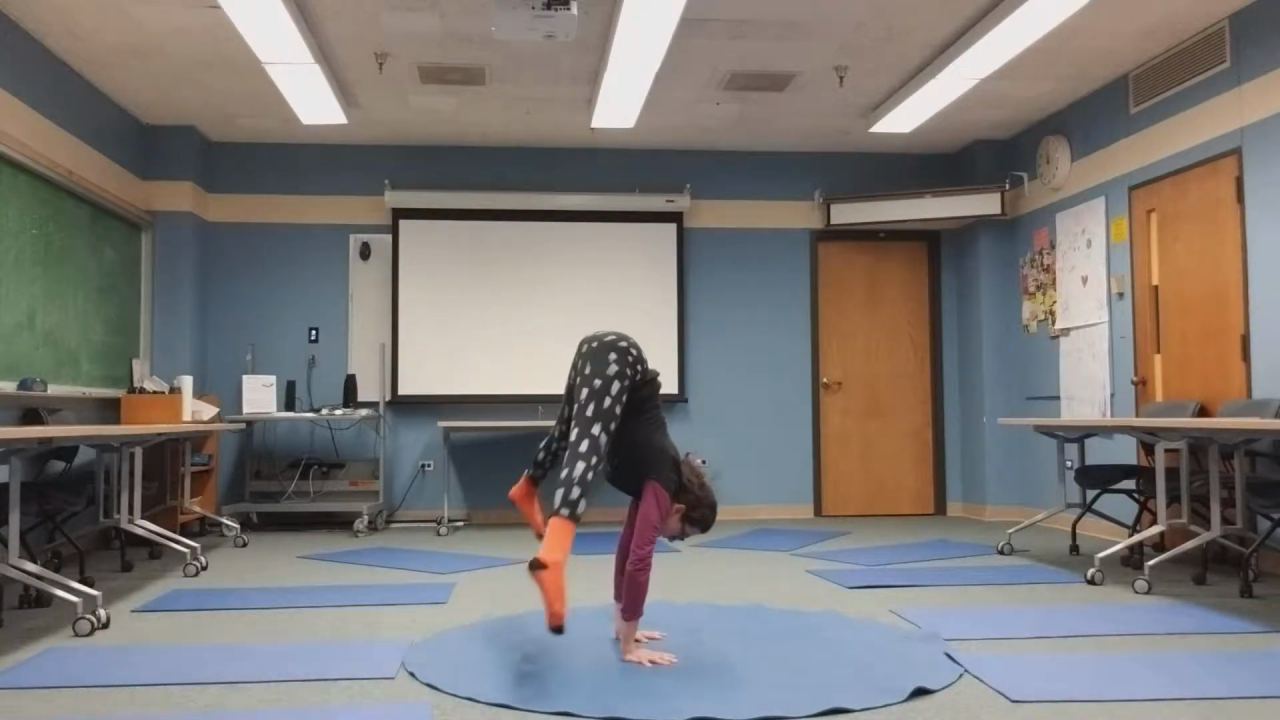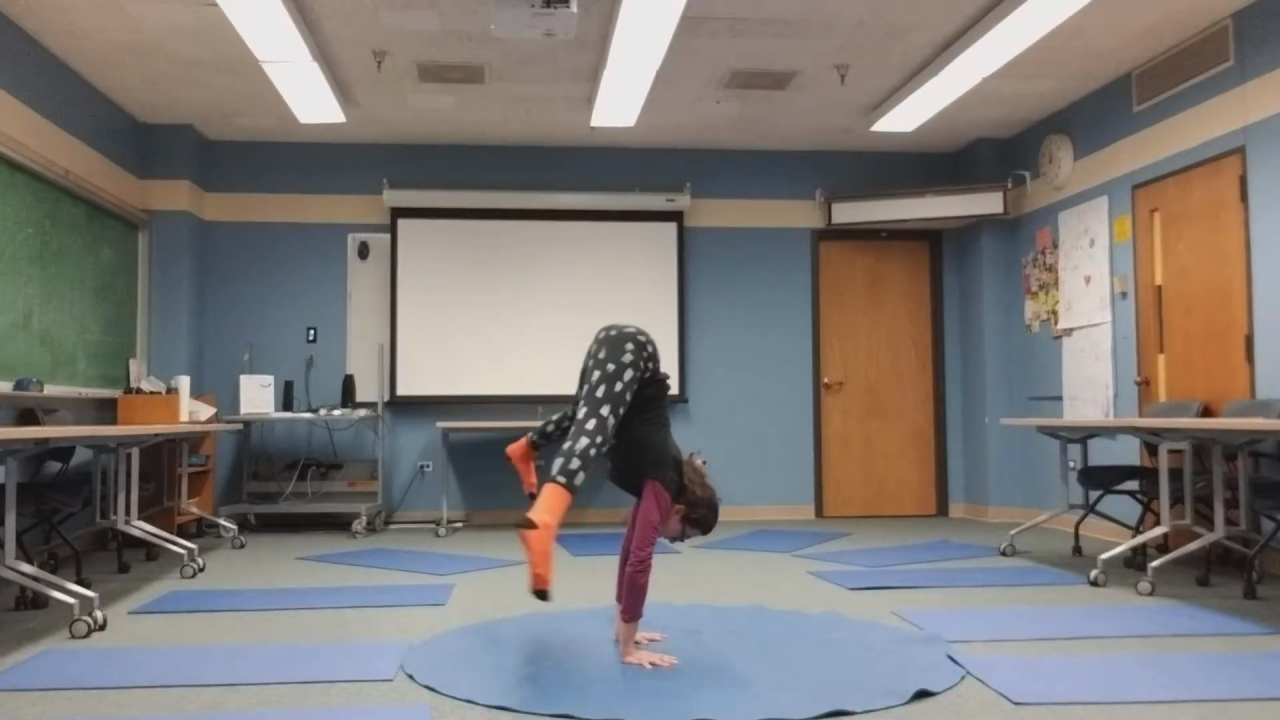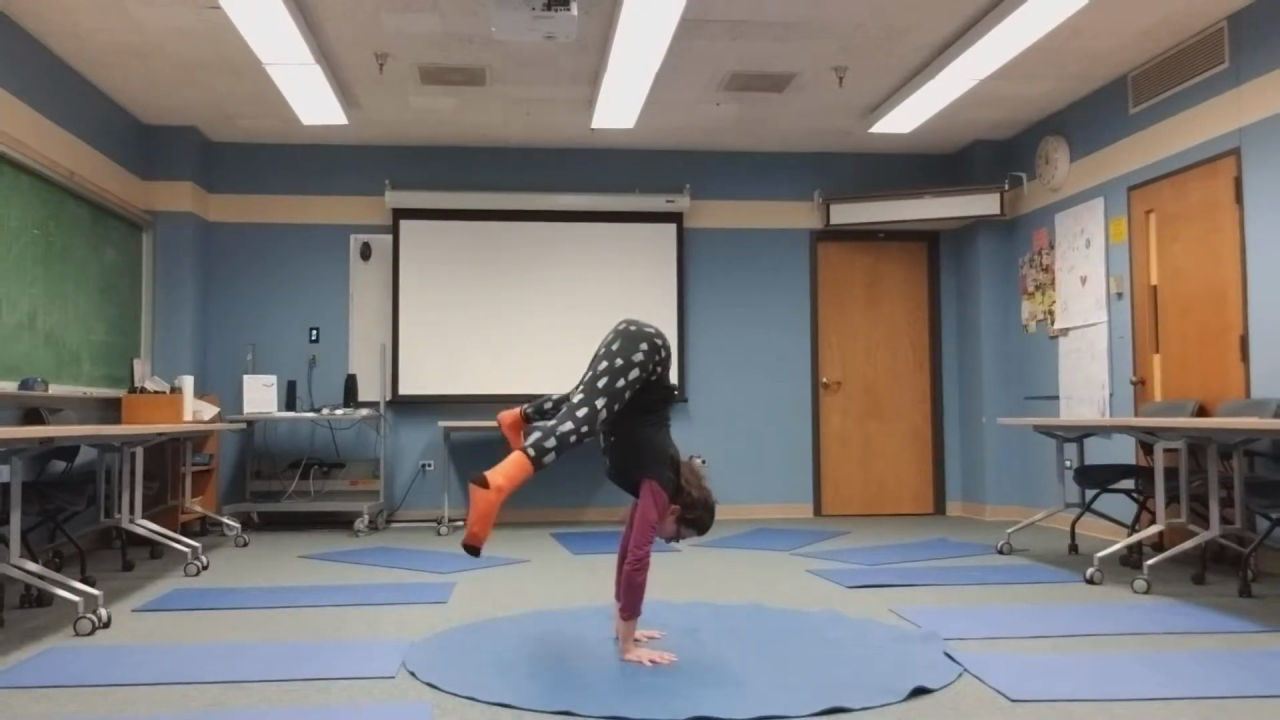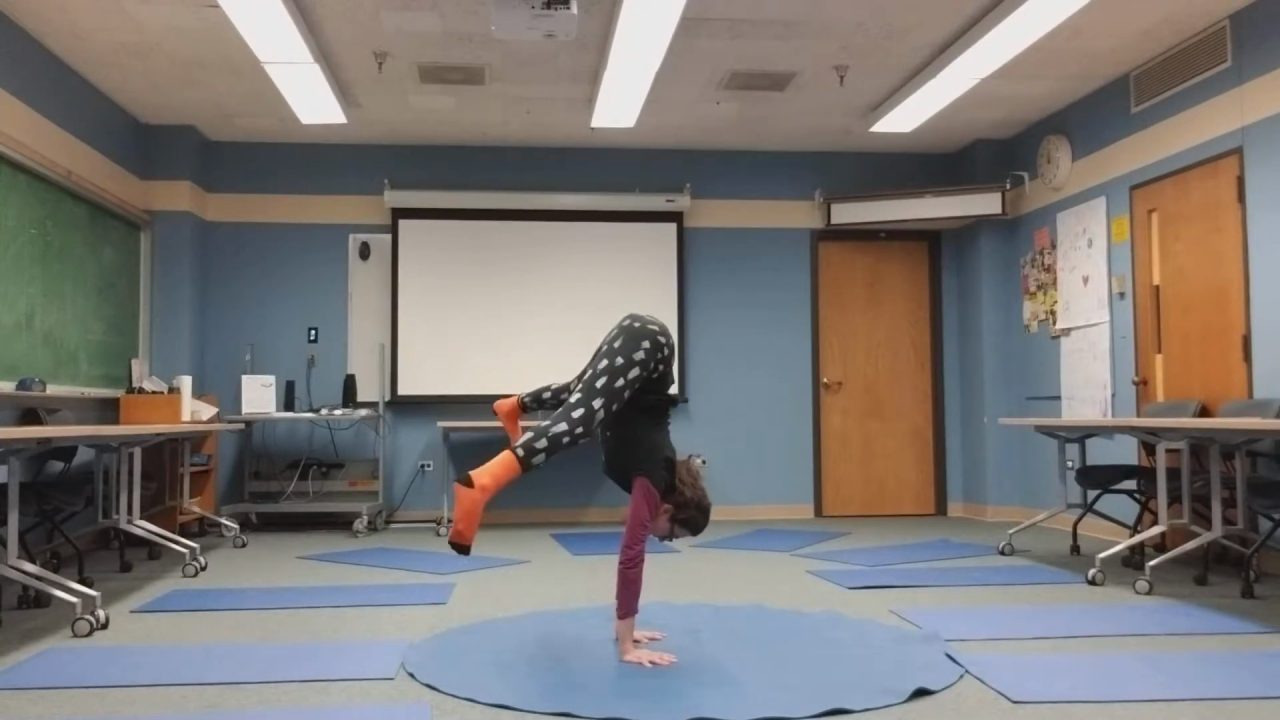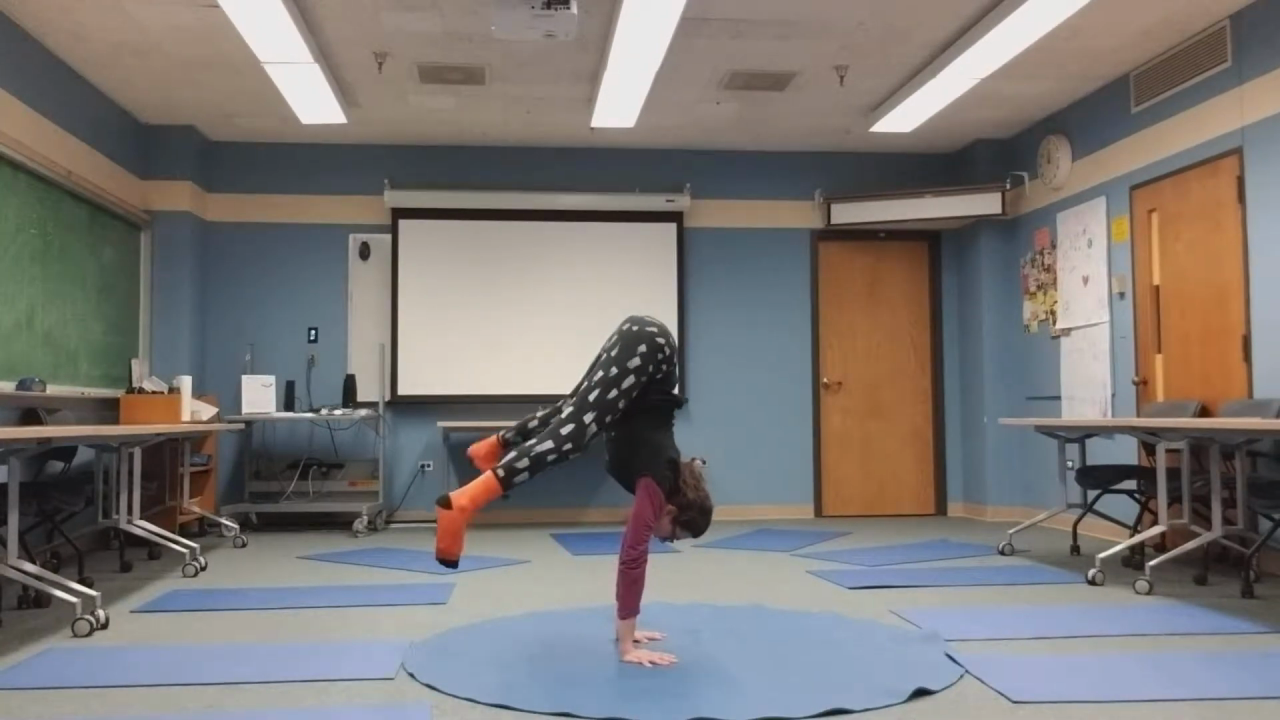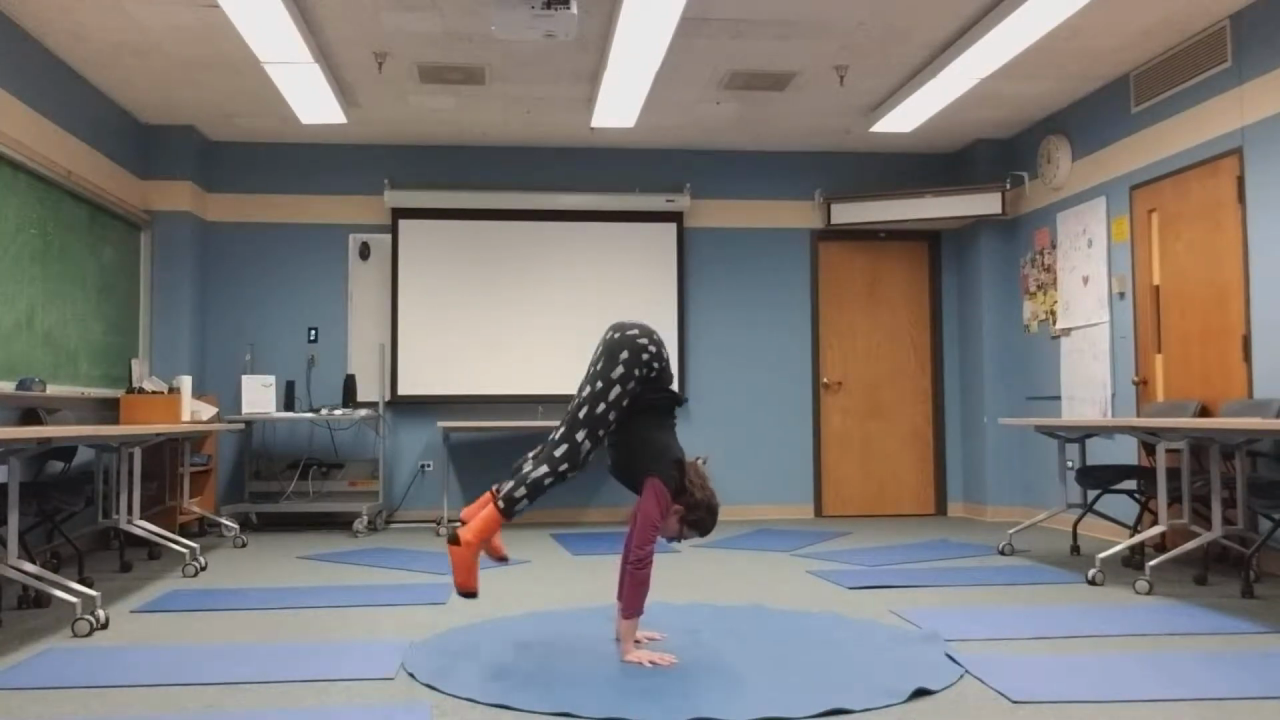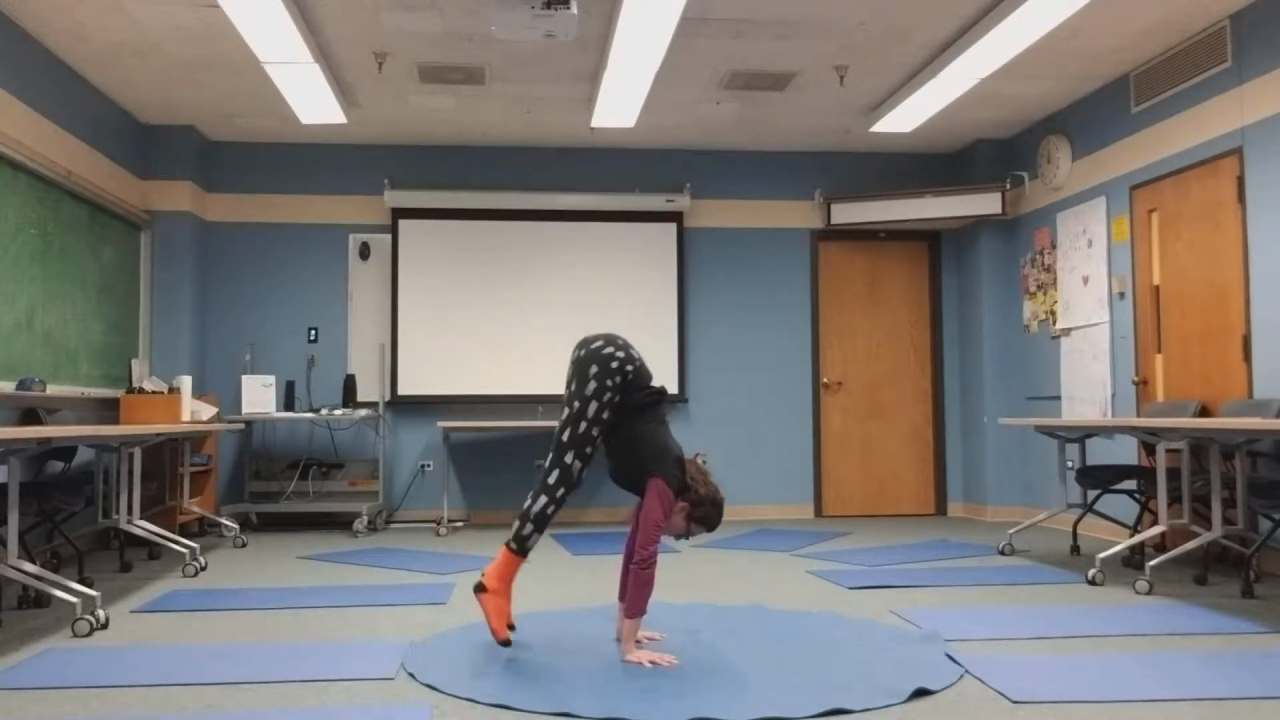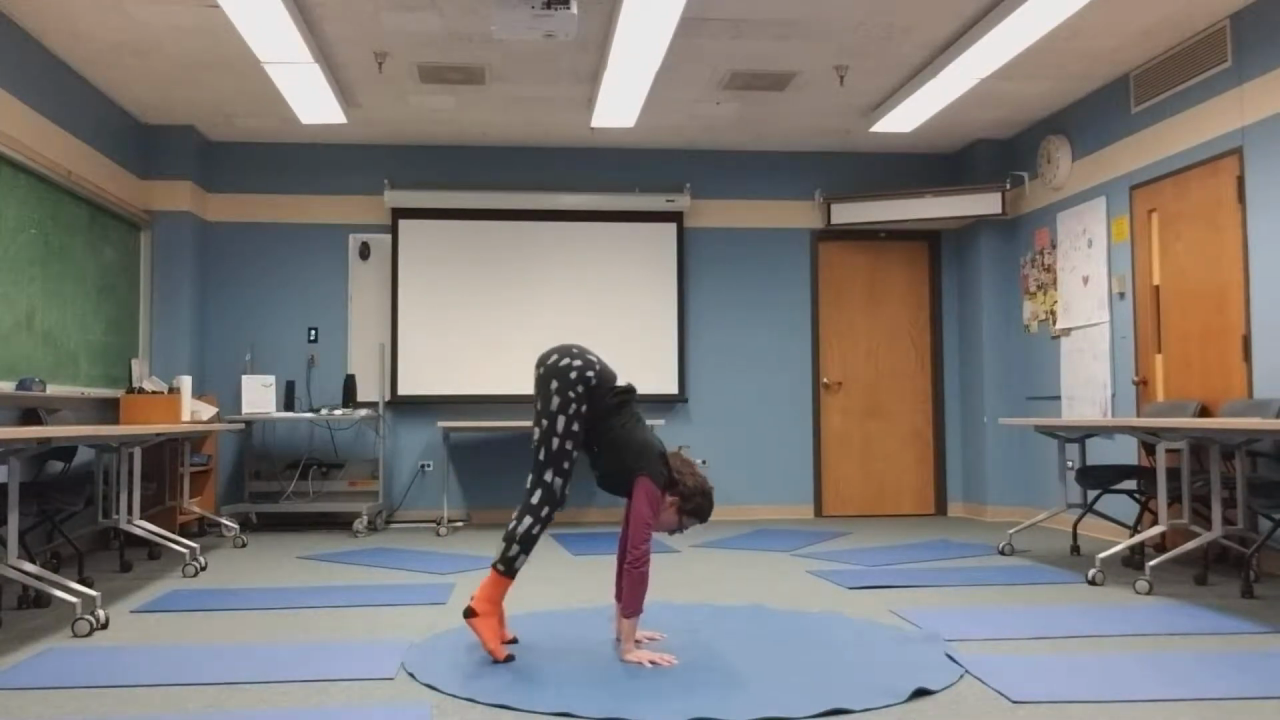
dt=0.2s
person 1, frame 1
left shoulder: (653, 481)
right shoulder: (662, 484)
left elbow: (628, 546)
right elbow: (639, 559)
left wrist: (622, 623)
right wrist: (628, 645)
left hip: (606, 355)
left knee: (569, 437)
right knee: (587, 445)
left ankle: (526, 490)
right ankle: (551, 557)
person 1, frame 2
left shoulder: (654, 481)
right shoulder: (663, 485)
left elbow: (631, 550)
right elbow: (639, 560)
left wrist: (623, 626)
right wrist: (627, 647)
left hip: (618, 350)
left knee: (582, 420)
left ankle: (525, 449)
right ankle: (543, 524)
person 1, frame 3
left shoulder: (653, 479)
right shoulder: (660, 485)
left elbow: (629, 550)
right elbow: (636, 560)
left wrist: (624, 626)
right wrist: (628, 644)
left knee: (580, 406)
left ankle: (518, 419)
right ankle: (496, 485)
person 1, frame 4
left shoulder: (656, 478)
right shoulder: (653, 482)
right elbow: (632, 557)
right wrist: (627, 646)
left knee: (579, 395)
left ankle: (515, 406)
right ankle: (482, 483)
person 1, frame 5
left shoulder: (661, 477)
right shoulder: (657, 483)
right elbow: (633, 558)
right wrist: (626, 646)
left ankle: (496, 446)
right ankle: (464, 502)
person 1, frame 6
left shoulder: (663, 479)
right shoulder: (663, 483)
left elbow: (633, 548)
right elbow: (639, 558)
left wrist: (625, 627)
right wrist: (627, 646)
left knee: (569, 444)
right knee: (568, 451)
left ankle: (489, 505)
right ankle: (474, 536)
person 1, frame 7
left shoulder: (661, 479)
right shoulder: (666, 482)
left elbow: (635, 549)
right elbow: (644, 558)
left wrist: (625, 626)
right wrist: (628, 646)
left knee: (565, 472)
right knee: (565, 474)
left ankle: (498, 581)
right ankle: (497, 583)
person 1, frame 8
left shoulder: (645, 476)
right shoulder: (652, 481)
left elbow: (628, 549)
right elbow: (637, 558)
left wrist: (625, 629)
right wrist: (628, 647)
right hip: (569, 372)
left knee: (548, 497)
right knee: (546, 497)
right ankle: (485, 605)
